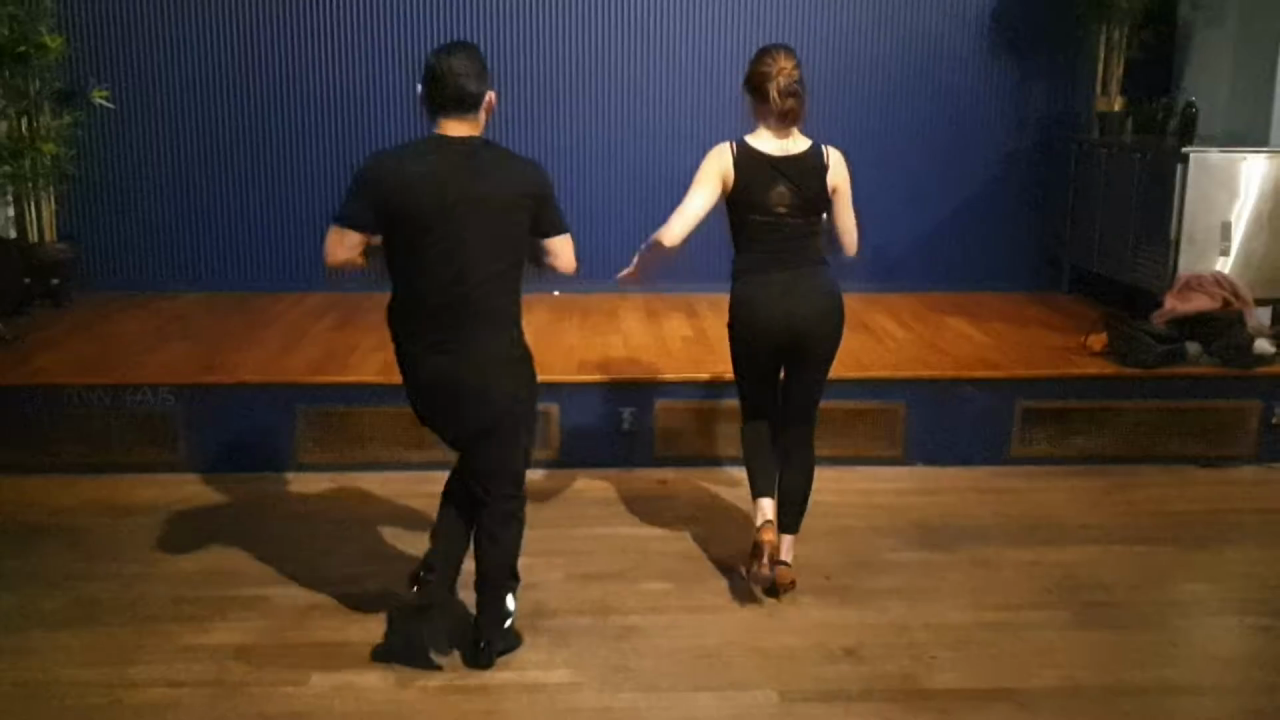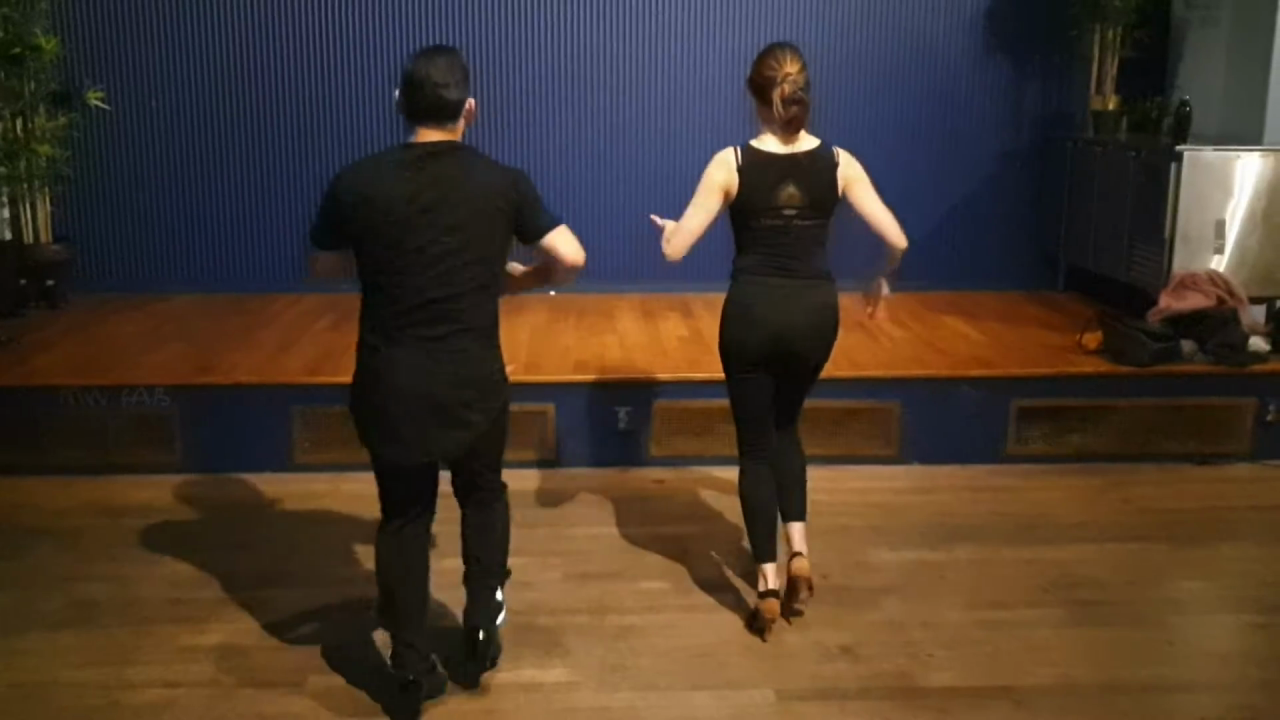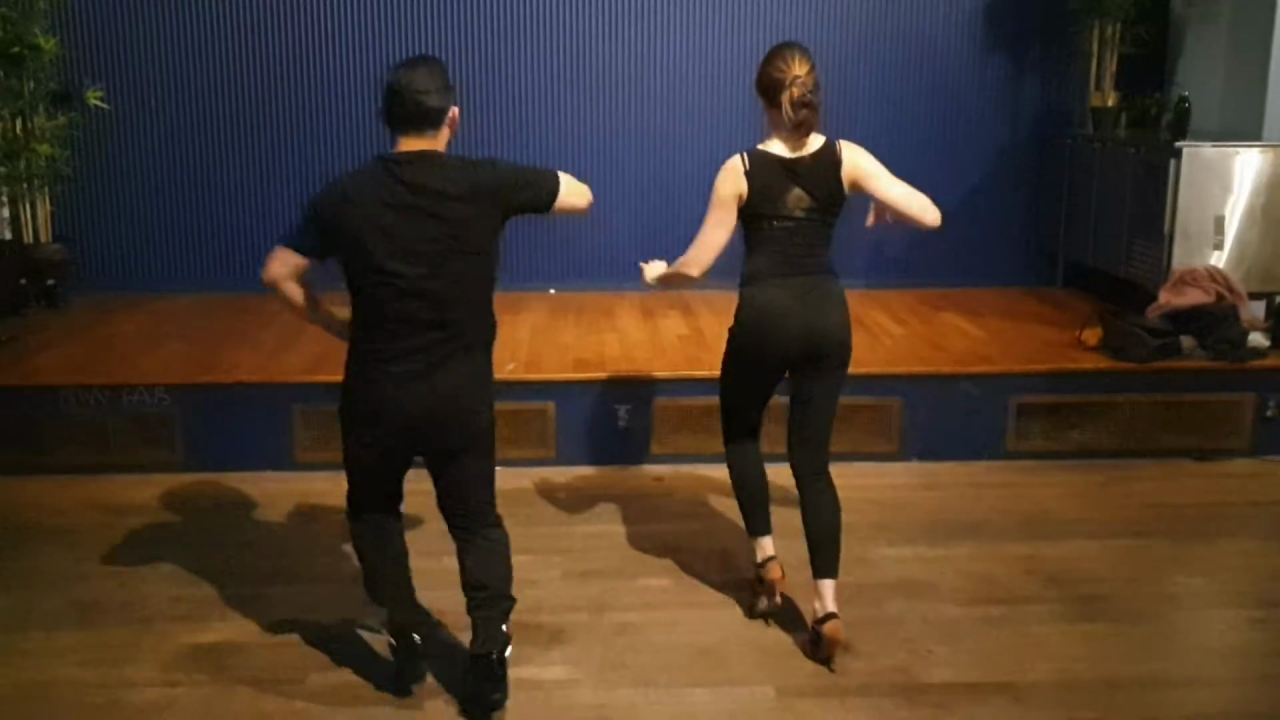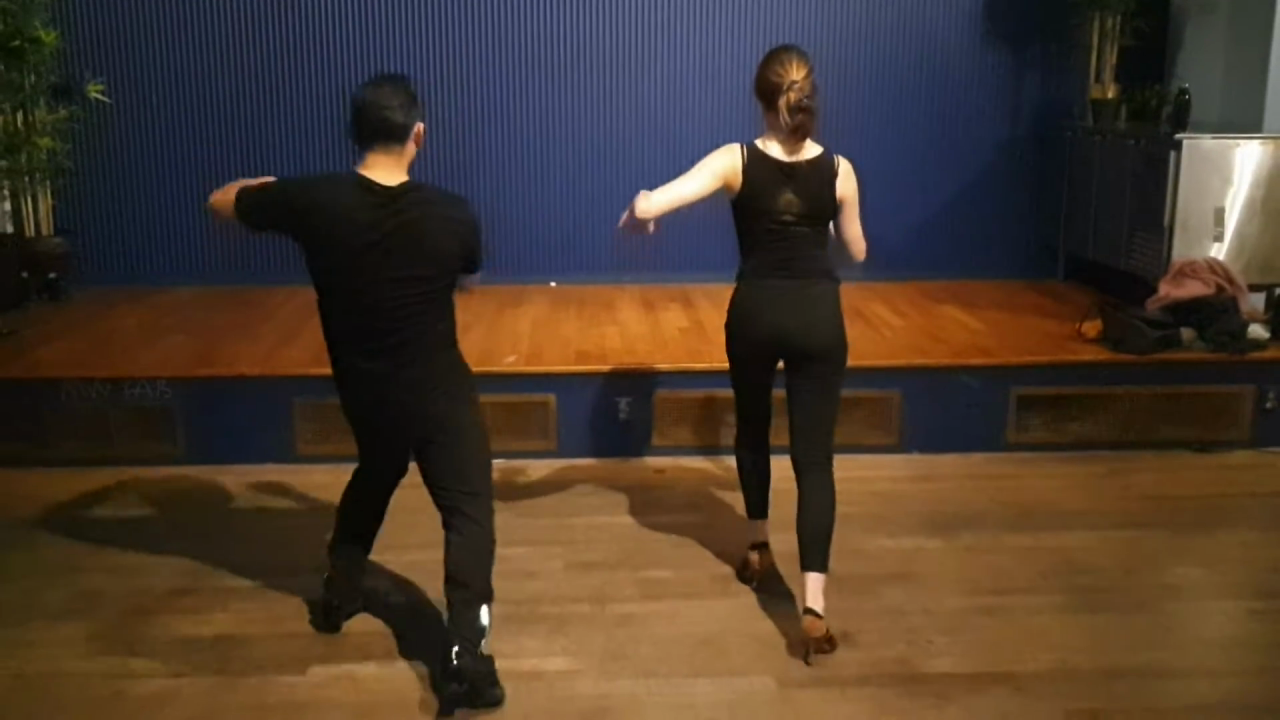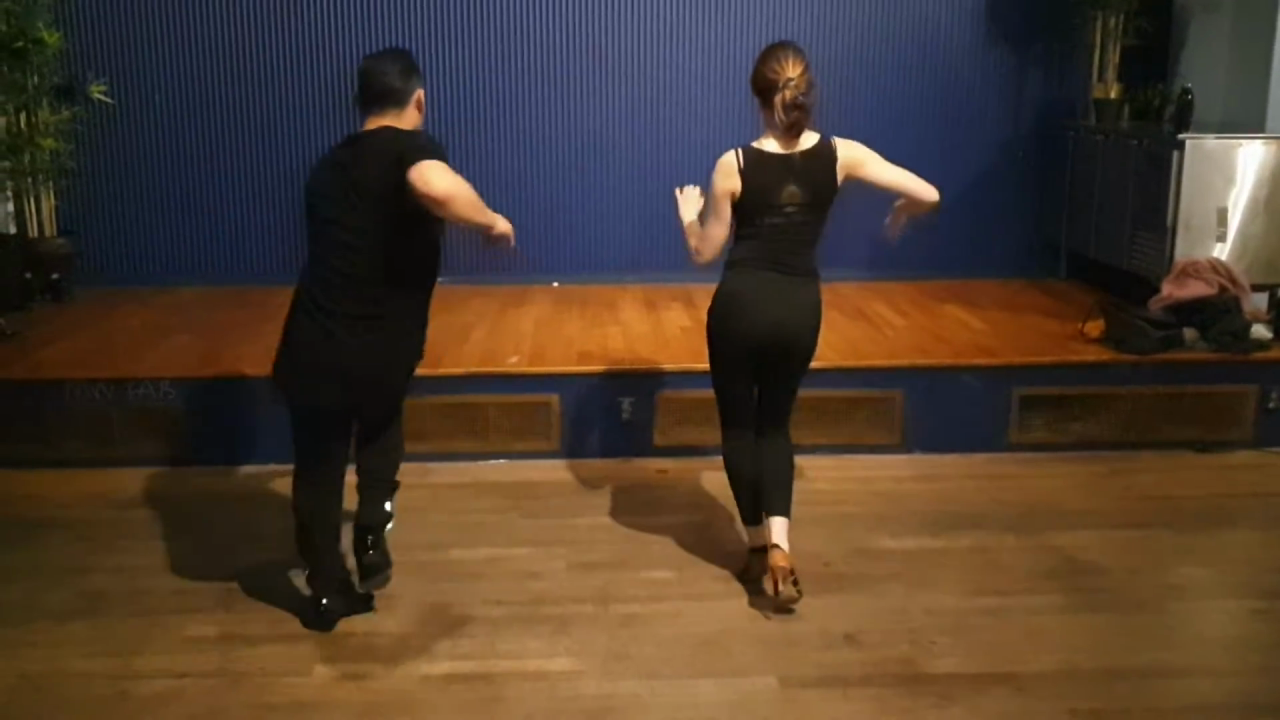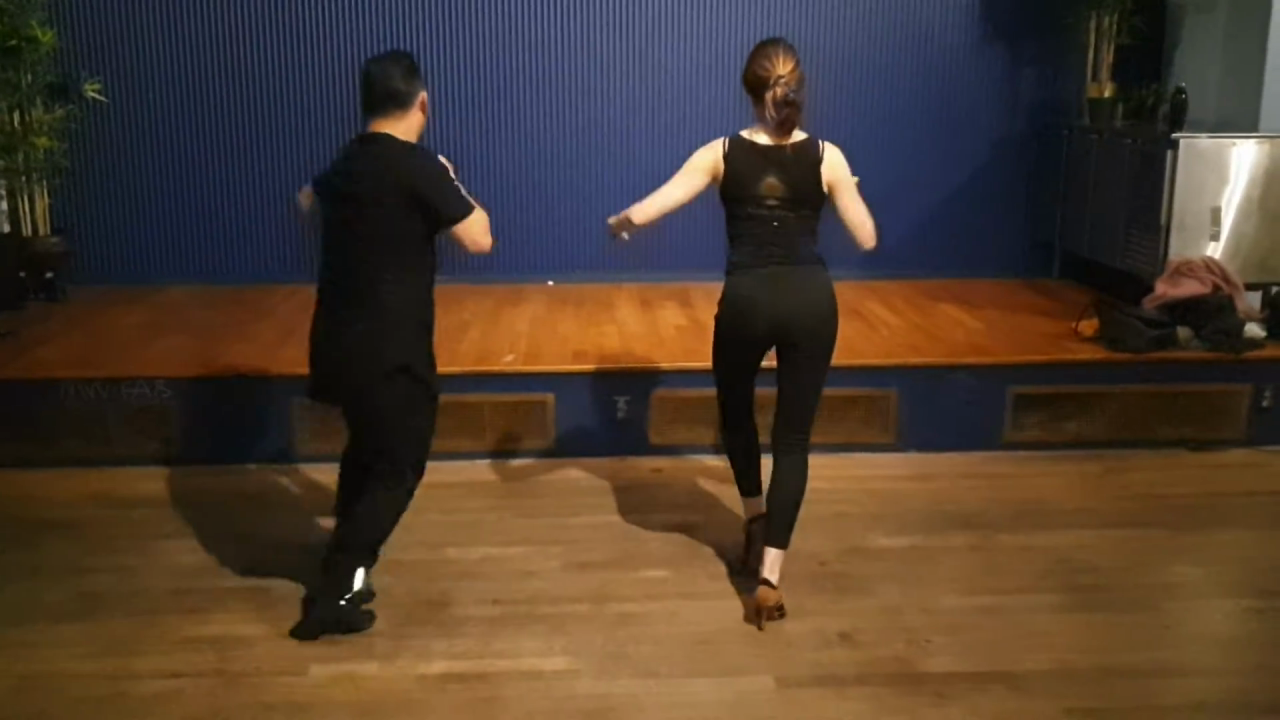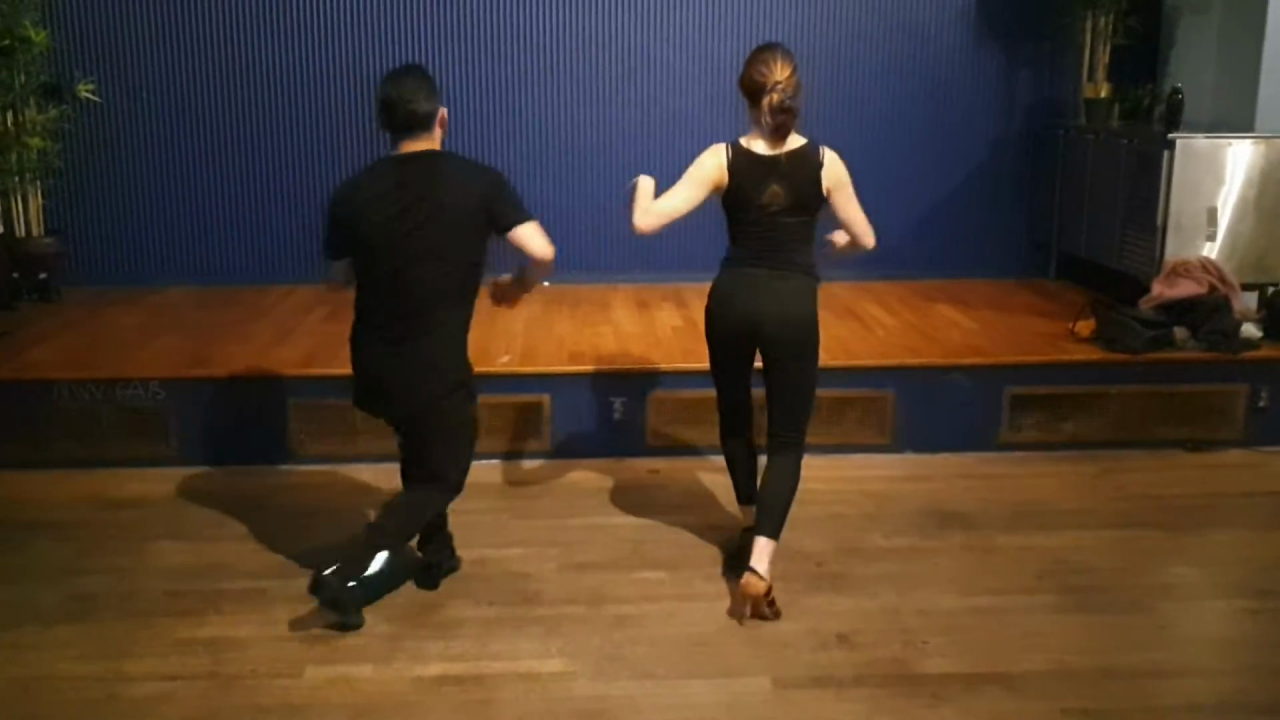
dt=0.3s
person 1, frame 1
left shoulder: (385, 171)
right shoulder: (524, 176)
left elbow: (337, 255)
right elbow: (564, 262)
left hip: (425, 371)
right hip: (495, 369)
left knee: (473, 463)
right knee: (498, 496)
left ankle: (437, 573)
right ankle: (491, 631)
person 1, frame 2
left shoulder: (355, 182)
right shoulder: (499, 183)
left elbow: (326, 265)
right elbow: (570, 259)
right wrist: (522, 276)
left hip: (390, 386)
right hip: (472, 383)
left knee: (403, 520)
right knee: (483, 495)
left ankle: (412, 663)
right ankle: (484, 624)
person 1, frame 3
left shoulder: (344, 195)
right shoulder: (482, 180)
left elbow: (279, 276)
right elbow: (581, 199)
left wrist: (333, 324)
right wrist: (520, 199)
left hip: (378, 393)
right hip: (462, 395)
left knee: (374, 511)
right knee: (475, 520)
left ankle: (406, 631)
right ankle: (489, 656)
person 1, frame 4
left shoulder: (309, 197)
right shoulder: (448, 213)
left elbow: (221, 202)
left wrist: (275, 185)
left hip: (364, 393)
right hip: (437, 394)
left knee: (375, 473)
right knee: (469, 516)
left ankle: (339, 594)
right ankle: (465, 656)
person 1, frame 5
left shoulder: (327, 167)
right shoulder: (407, 150)
right elbow: (434, 186)
left wrist: (434, 221)
right wrist: (492, 221)
left hip: (311, 349)
right hip: (384, 352)
left knee: (317, 467)
right knee: (379, 434)
left ankle: (325, 593)
right ankle: (372, 542)
person 1, frame 6
left shoulder: (344, 164)
right shoulder: (416, 164)
left elbow: (316, 212)
right elbow: (478, 239)
right wrist: (448, 182)
left hip: (335, 344)
right hip: (389, 349)
left knee: (364, 449)
right knee: (395, 471)
left ankle: (344, 569)
right ankle: (334, 597)
person 1, frame 7
left shoulder: (356, 193)
right shoulder: (479, 181)
left elbow: (341, 278)
right elbow: (542, 253)
right wrist: (516, 286)
left hip: (374, 363)
right hip: (434, 364)
left knee: (424, 452)
right knee: (438, 476)
left ankle: (436, 553)
right ankle: (347, 577)
person 2, frame 1
left shoulder: (727, 157)
right shoulder: (828, 161)
left elbow: (671, 235)
right elbow: (849, 245)
left wrist: (641, 262)
left hip: (756, 305)
right hip: (818, 304)
left knee: (758, 416)
right knee: (797, 424)
left ankle: (765, 521)
right ankle: (784, 557)
person 2, frame 2
left shoulder: (729, 164)
right shoulder: (836, 163)
left elbow: (675, 247)
right elbow: (896, 242)
left wrist: (664, 229)
right wrist: (880, 282)
left hip: (751, 313)
right hip: (814, 312)
left knee: (755, 446)
right knee: (784, 431)
left ankle: (766, 589)
right ankle: (798, 550)
person 2, frame 3
left shoulder: (739, 169)
right shoulder: (845, 159)
left elbow: (695, 265)
right elbow: (929, 218)
left wrist: (657, 274)
right wrist: (884, 205)
left hip: (766, 318)
right hip: (828, 318)
left knee: (741, 435)
right knee: (812, 461)
left ankle: (766, 559)
right ankle: (827, 609)
person 2, frame 4
left shoulder: (733, 161)
right shoulder: (837, 171)
left elbow: (649, 209)
right elbow: (856, 253)
left wrist: (638, 205)
left hip: (754, 315)
right hip: (819, 317)
left knee: (752, 428)
right knee: (815, 459)
left ankle: (756, 545)
right ankle: (814, 606)
person 2, frame 5
left shoulder: (734, 165)
right shoulder: (841, 155)
left elbow: (704, 252)
right elbow: (928, 195)
left wrist: (687, 210)
right wrist: (901, 211)
left hip: (738, 305)
right hip: (799, 307)
left knee: (738, 428)
right knee: (773, 426)
left ankle: (757, 547)
right ankle: (779, 545)
person 2, frame 6
left shoulder: (723, 153)
right shoulder: (827, 157)
left elbow: (645, 212)
right elbow: (866, 241)
left wrist: (621, 222)
right wrist: (841, 195)
left hip: (747, 302)
right hip: (811, 302)
left knee: (735, 414)
right knee: (794, 438)
left ankle: (756, 516)
right ankle: (769, 579)
person 2, frame 7
left shoulder: (723, 160)
right shoulder: (824, 162)
left elbow: (646, 223)
right elbow: (865, 239)
left wrist: (643, 188)
right wrist: (837, 239)
left hip: (733, 301)
right hip: (793, 306)
left knee: (734, 416)
right knee: (787, 438)
left ankle: (750, 526)
right ankle: (759, 569)
